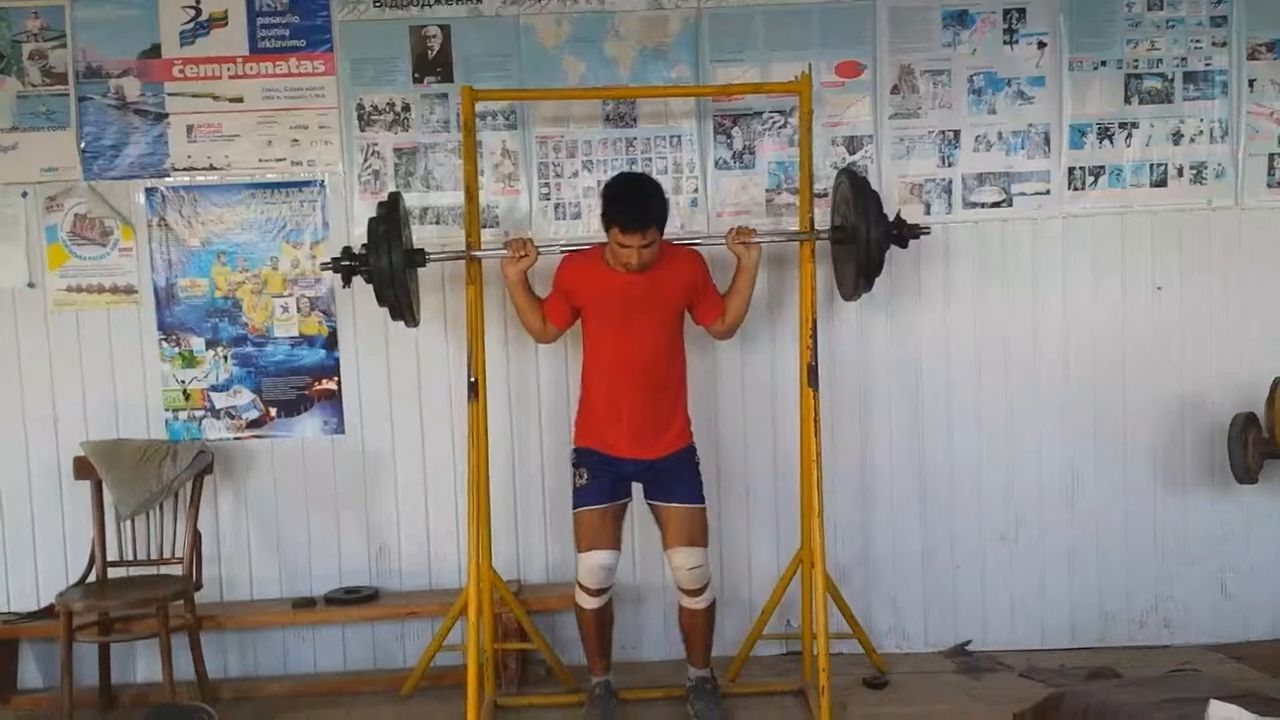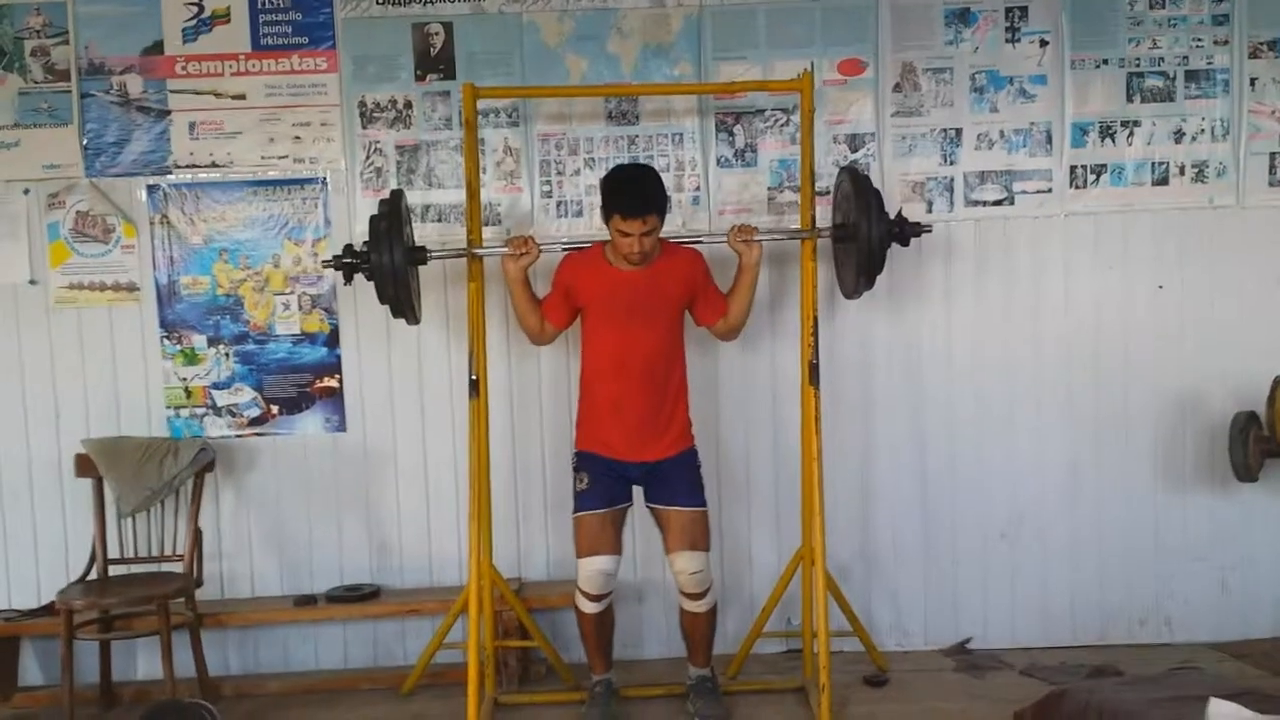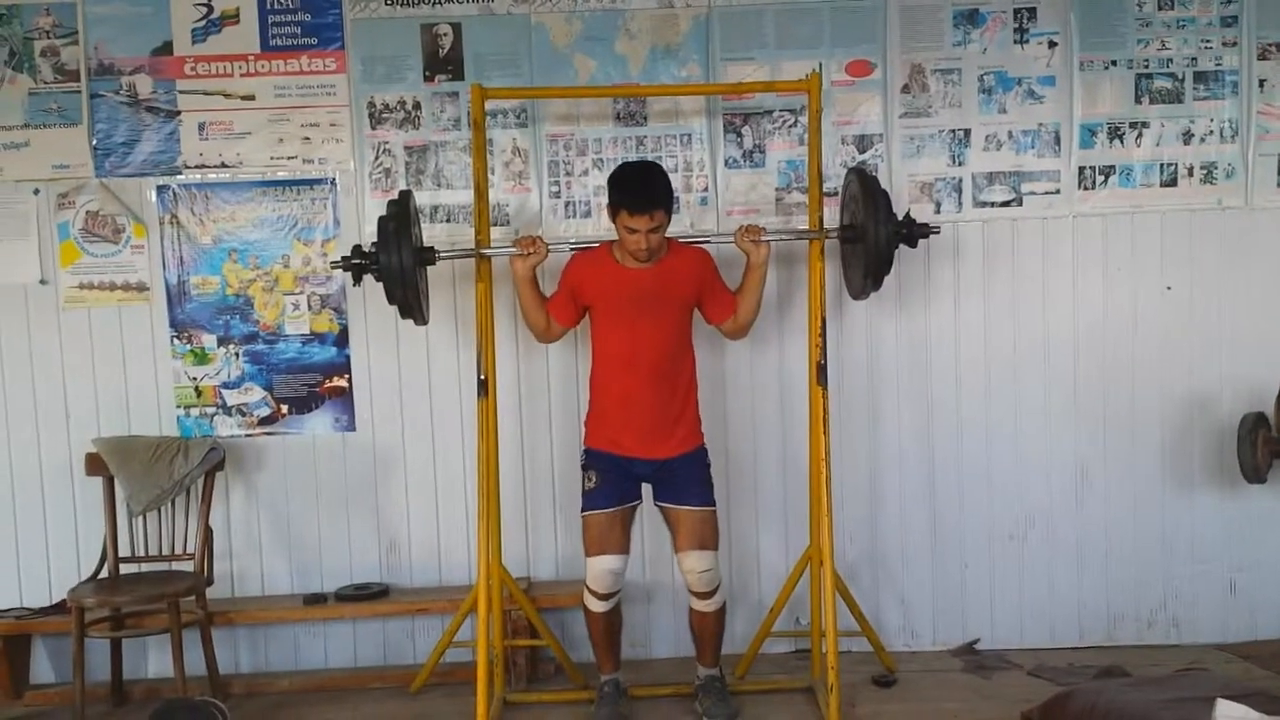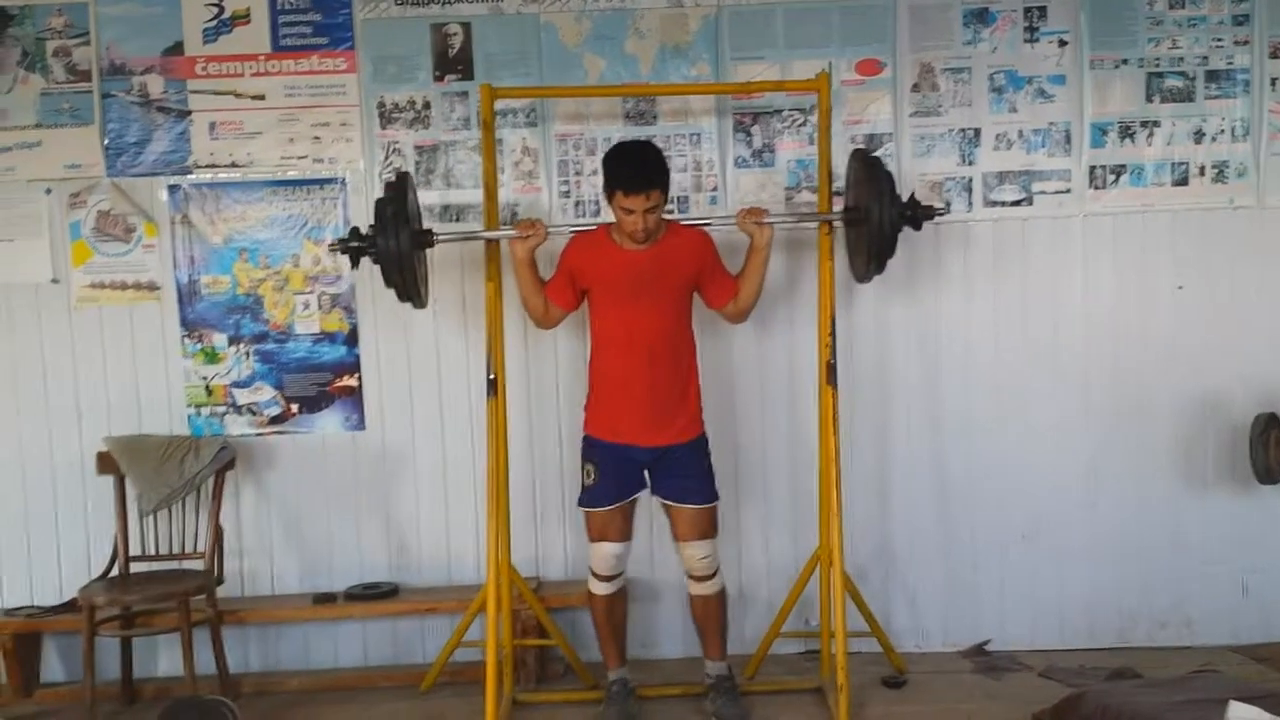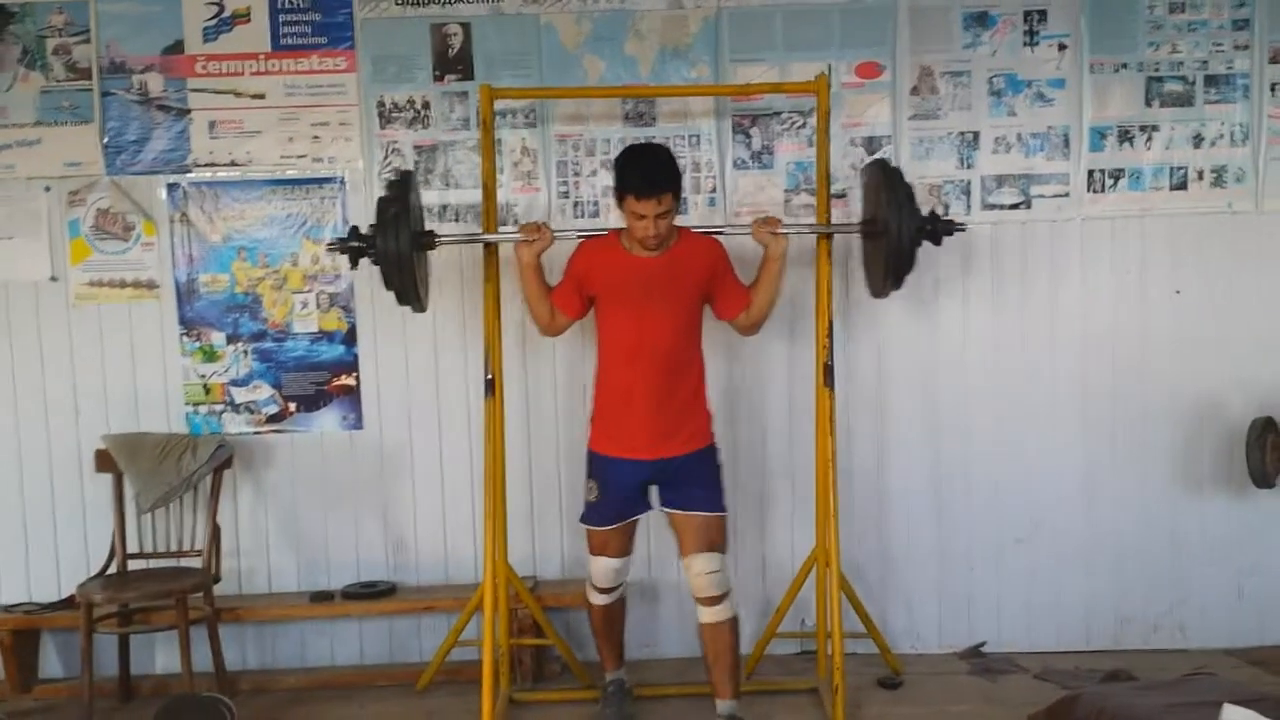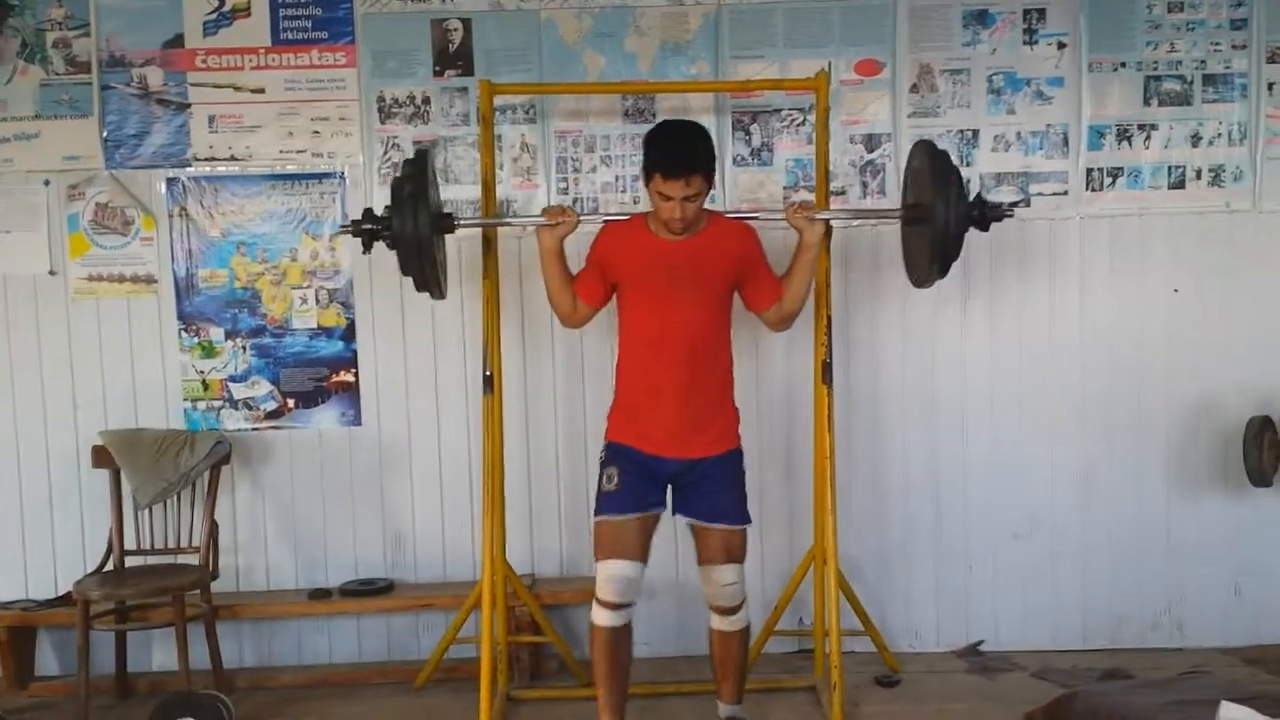
dt=0.5s
person 1, frame 1
left shoulder: (687, 266)
right shoulder: (576, 270)
left elbow: (724, 325)
right elbow: (543, 329)
left wrist: (747, 265)
right wrist: (515, 277)
left hip: (671, 447)
right hip: (599, 448)
left knee: (693, 570)
right knee: (593, 573)
person 1, frame 2
left shoulder: (687, 265)
right shoulder: (576, 269)
left elbow: (727, 326)
right elbow: (540, 331)
left wrist: (749, 263)
right wrist: (516, 275)
left hip: (671, 450)
right hip: (600, 452)
left knee: (694, 574)
right knee: (594, 578)
person 1, frame 3
left shoulder: (695, 263)
right shoulder: (585, 268)
left elbow: (736, 325)
right elbow: (546, 329)
left wrist: (757, 263)
right wrist: (524, 275)
left hip: (680, 447)
right hip: (609, 449)
left knee: (703, 574)
right knee: (602, 578)
person 1, frame 4
left shoulder: (693, 245)
right shoulder: (583, 250)
left elbow: (736, 308)
right elbow: (545, 315)
left wrist: (759, 245)
right wrist: (522, 257)
left hip: (681, 433)
right hip: (608, 436)
left knee: (702, 562)
right knee: (606, 564)
person 1, frame 5
left shoulder: (706, 254)
right shoulder: (591, 257)
left elbow: (748, 319)
right elbow: (550, 322)
left wrist: (774, 256)
right wrist: (529, 262)
left hip: (690, 446)
right hip: (615, 448)
left knee: (710, 584)
right knee: (605, 576)
person 1, frame 6
left shoulder: (737, 240)
right shoulder: (614, 240)
left elbow: (779, 314)
right elbow: (572, 313)
left wrist: (809, 244)
right wrist: (550, 246)
left hip: (713, 447)
right hip: (632, 444)
left knee: (726, 595)
right knee: (613, 590)
